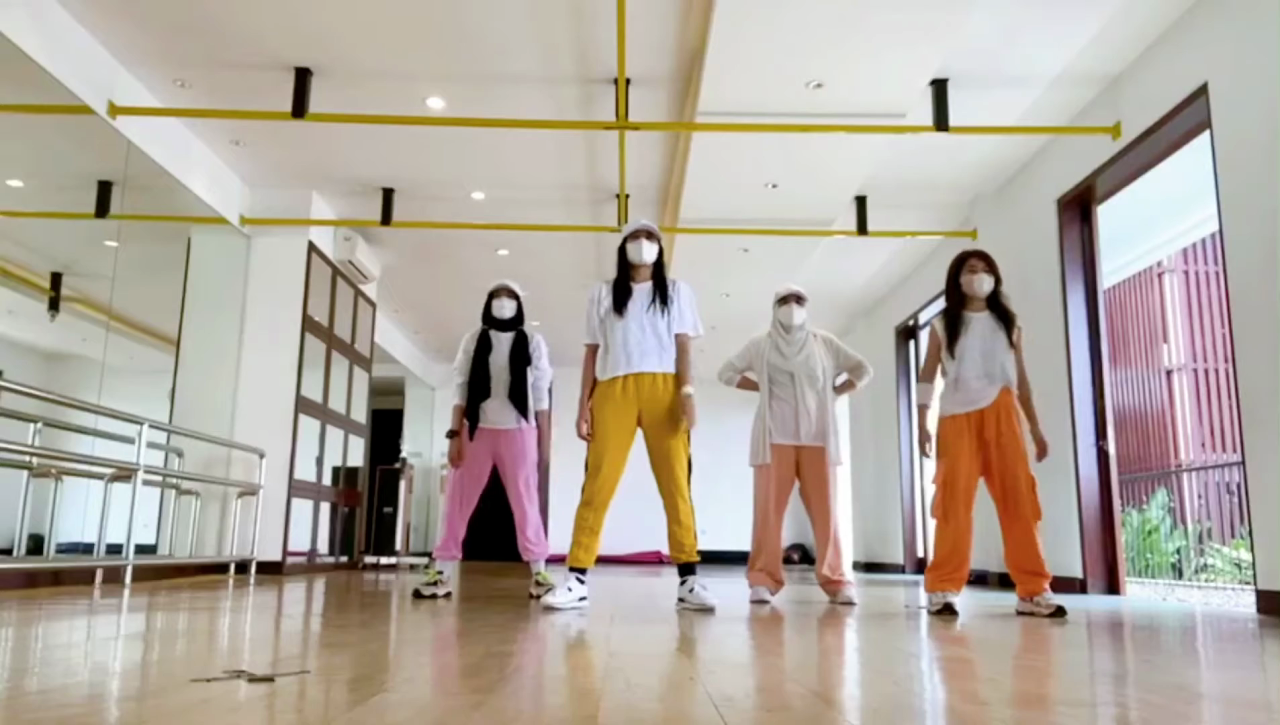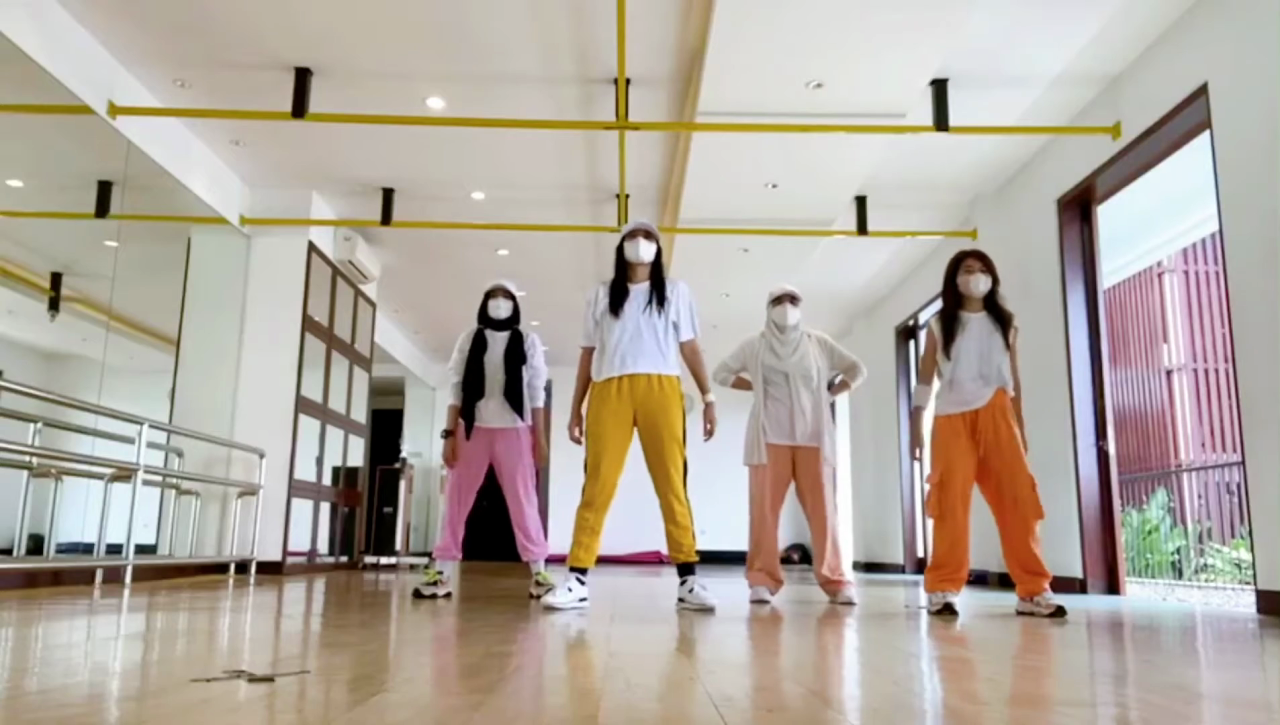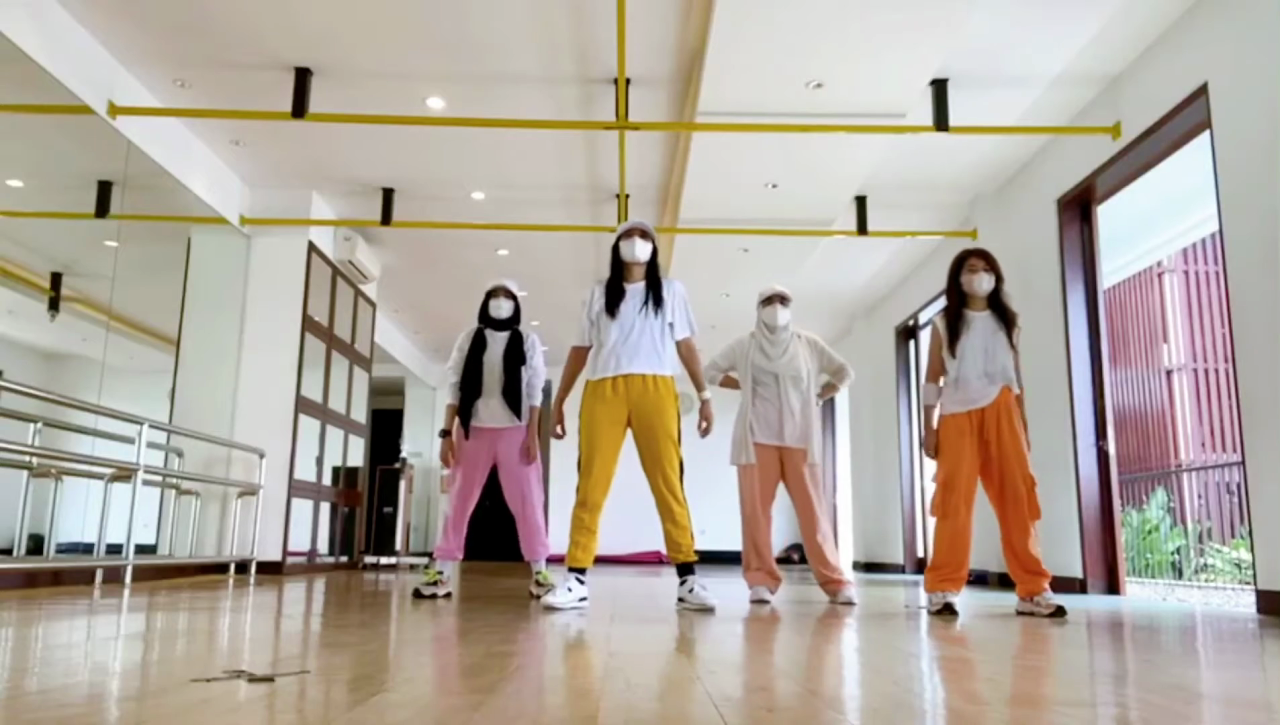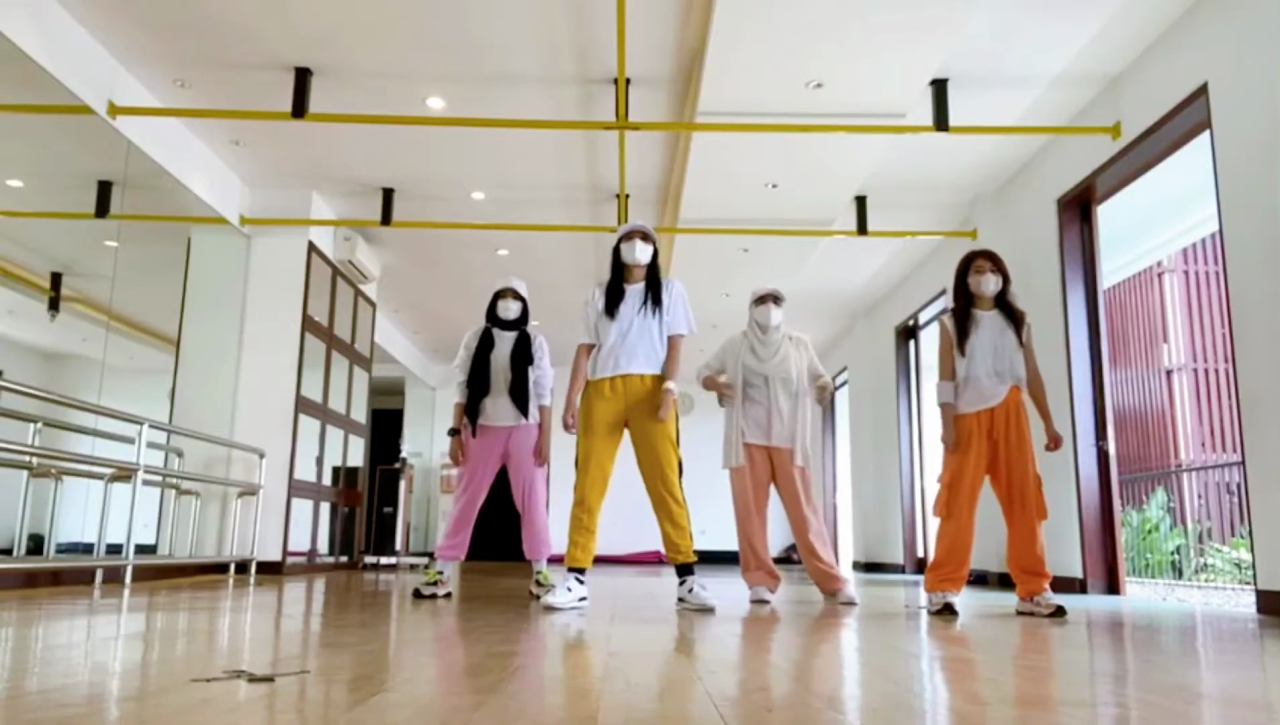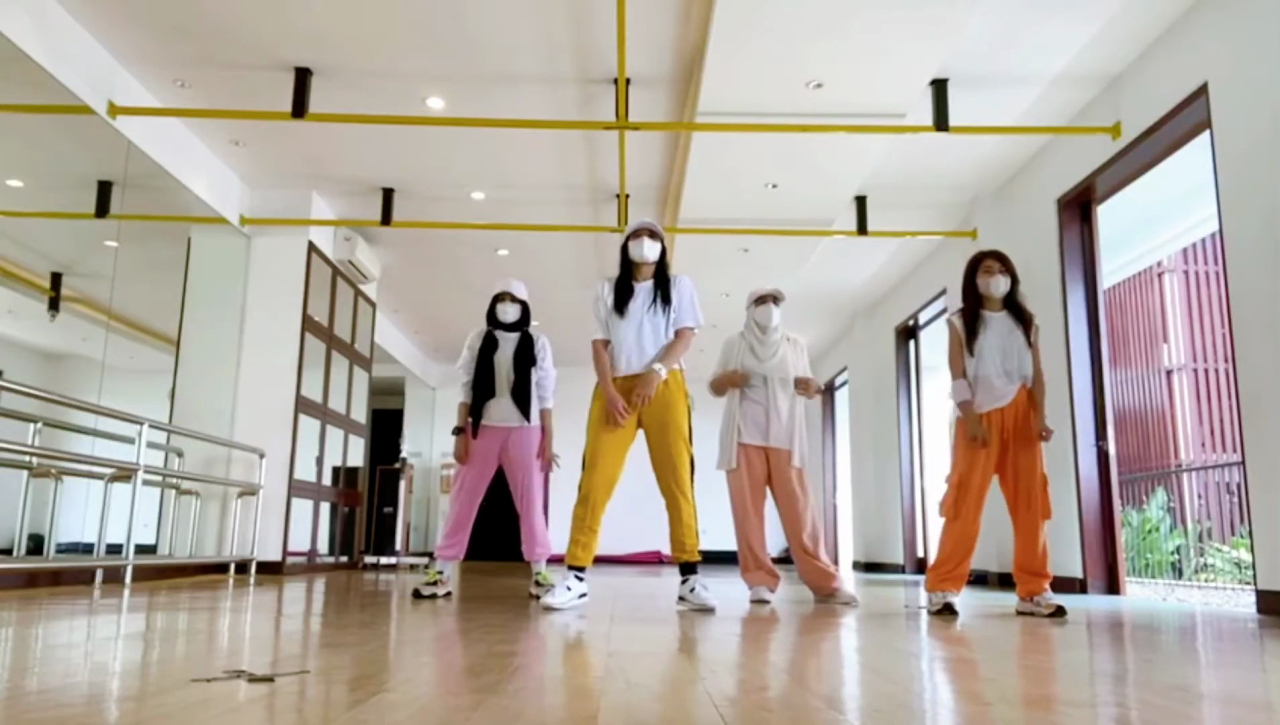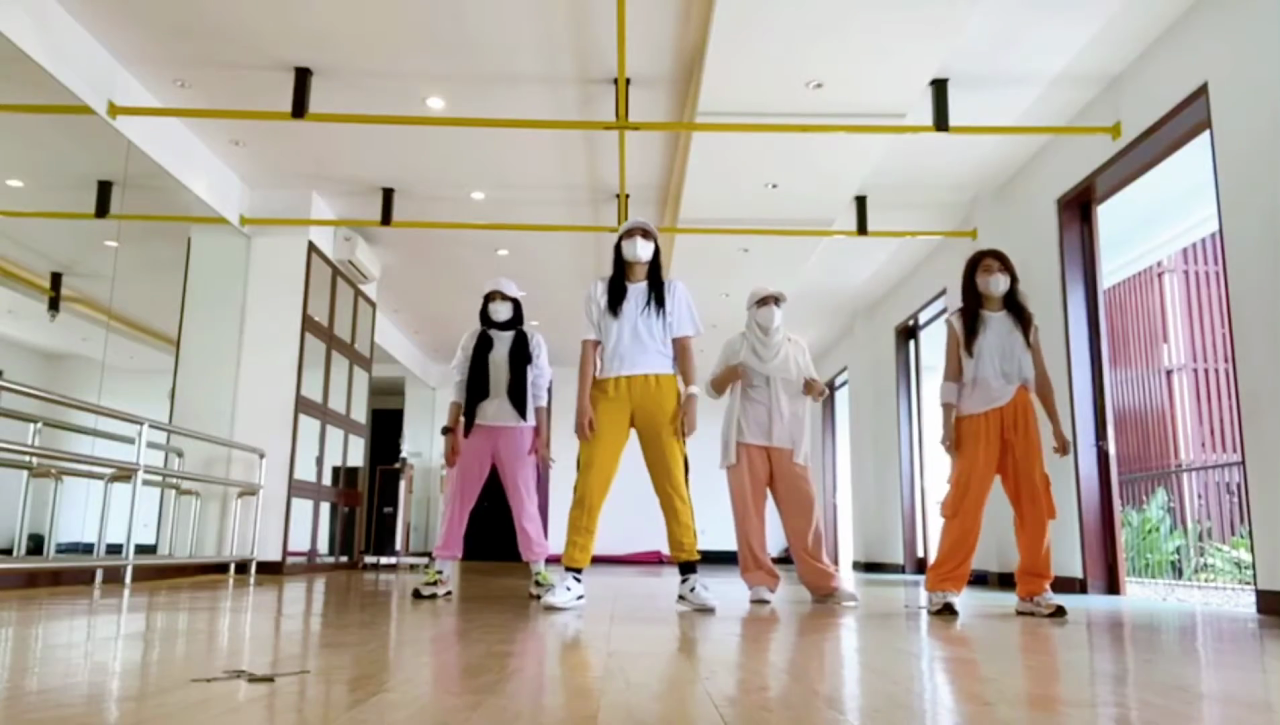
dt=0.3s
person 1, frame 1
left shoulder: (677, 290)
right shoulder: (604, 294)
left elbow: (683, 344)
right elbow: (592, 352)
left wrist: (687, 390)
right wrist: (583, 405)
left hip: (664, 389)
right hip: (614, 391)
left knee: (675, 482)
right knee: (598, 482)
left ankle: (689, 580)
right ankle: (577, 580)
person 1, frame 2
left shoulder: (675, 291)
right shoulder: (602, 295)
left elbow: (689, 347)
right elbow: (588, 353)
left wrist: (708, 397)
right wrist: (575, 406)
left hip: (661, 390)
right hip: (610, 391)
left knee: (672, 482)
right knee: (598, 483)
left ankle: (687, 580)
right ankle: (577, 580)
person 1, frame 3
left shoulder: (670, 290)
right shoulder: (599, 294)
left elbow: (685, 346)
right elbow: (580, 350)
left wrist: (703, 395)
right wrist: (558, 403)
left hip: (655, 389)
right hip: (603, 391)
left knee: (668, 481)
right knee: (591, 483)
left ankle: (687, 579)
right ankle: (576, 580)
person 1, frame 4
left shoulder: (670, 290)
right shoulder: (600, 295)
left elbow: (675, 343)
right elbow: (586, 349)
left wrist: (669, 388)
right wrist: (571, 399)
left hip: (651, 390)
right hip: (602, 392)
left knee: (666, 481)
right knee: (589, 483)
left ankle: (687, 579)
right ankle: (576, 579)
person 1, frame 5
left shoulder: (678, 286)
right shoulder: (608, 290)
left elbow: (684, 337)
right elbow: (600, 345)
left wrist: (656, 371)
right wrist: (609, 392)
left hip: (665, 388)
right hip: (615, 391)
left knee: (677, 481)
right knee: (596, 479)
left ankle: (689, 579)
right ankle: (576, 577)
person 1, frame 6
left shoulder: (673, 290)
right shoulder: (601, 291)
left elbow: (683, 346)
right elbow: (590, 347)
left wrist: (690, 395)
right wrist: (583, 401)
left hip: (658, 390)
right hip: (608, 391)
left knee: (672, 481)
right knee: (590, 481)
left ankle: (689, 578)
right ankle: (573, 578)
person 2, frame 1
left shoulder: (1009, 324)
right shoulder: (943, 325)
left elbow: (1020, 377)
right elbow: (927, 377)
left wrist: (1035, 427)
right wrist: (921, 423)
left hip: (1003, 415)
right hip: (958, 418)
left knee: (1019, 499)
right knee: (955, 502)
left ankle: (1033, 590)
right ankle: (942, 588)
person 2, frame 2
left shoulder: (1005, 324)
right shoulder: (940, 325)
left elbow: (1013, 379)
right elbow: (925, 378)
left wrist: (1020, 426)
right wrist: (915, 427)
left hip: (997, 416)
right hip: (952, 419)
left knee: (1018, 497)
right knee: (951, 502)
left ankle: (1032, 590)
right ankle: (943, 589)
person 2, frame 3
left shoulder: (1008, 323)
right shoulder: (944, 324)
left elbow: (1015, 377)
right elbow: (932, 378)
left wrist: (1024, 426)
right wrist: (928, 426)
left hip: (1002, 414)
right hip: (959, 417)
left knee: (1017, 498)
right knee: (954, 501)
left ankle: (1032, 590)
right ankle: (942, 588)
person 2, frame 4
left shoulder: (1017, 322)
right shoulder: (952, 323)
left elbow: (1031, 375)
right elbow: (946, 378)
left wrist: (1048, 422)
right wrist: (948, 422)
left hip: (1011, 414)
right hip: (968, 416)
left knee: (1024, 499)
right knee: (959, 501)
left ankle: (1033, 590)
right ankle: (942, 588)
person 2, frame 5
left shoulder: (1025, 322)
right shoulder: (960, 323)
left elbow: (1036, 375)
right elbow: (958, 377)
left wrist: (1038, 416)
right wrist: (971, 418)
left hip: (1019, 416)
right hip: (978, 417)
left knee: (1030, 501)
right knee: (966, 501)
left ankle: (1033, 590)
right ankle: (943, 587)
person 2, frame 6
left shoulder: (1025, 323)
right shoulder: (960, 323)
left elbow: (1040, 377)
right elbow: (951, 377)
left wrist: (1056, 426)
right wrist: (948, 423)
left hip: (1020, 415)
right hip: (976, 417)
left knee: (1033, 500)
right knee: (966, 499)
left ankle: (1033, 590)
right ankle: (943, 587)
person 3, frame 1
left shoulder: (533, 342)
right shoulder: (474, 340)
left elbow: (541, 394)
right elbow: (462, 390)
left wrist: (545, 438)
right wrist: (454, 434)
left hip: (518, 430)
right hip: (476, 429)
left knee: (525, 501)
right knee: (459, 499)
left ankle: (539, 573)
right ankle: (442, 572)
person 3, frame 2
left shoulder: (528, 341)
right shoulder: (469, 339)
left elbow: (536, 392)
right elbow: (457, 389)
left wrist: (540, 436)
right wrist: (449, 433)
left hip: (514, 430)
right hip: (472, 429)
left knee: (523, 501)
right knee: (457, 499)
left ankle: (538, 571)
right ankle: (442, 572)
person 3, frame 3
left shoulder: (528, 342)
right shoulder: (469, 339)
left elbow: (535, 391)
right elbow: (455, 388)
left wrist: (533, 433)
right wrist: (446, 433)
left hip: (514, 430)
right hip: (474, 430)
left knee: (527, 500)
right knee: (460, 500)
left ankle: (539, 572)
right ankle: (441, 572)
person 3, frame 4
left shoulder: (535, 342)
right shoulder: (476, 338)
left elbow: (543, 392)
right elbow: (463, 387)
left wrist: (545, 434)
right wrist: (455, 431)
left hip: (524, 428)
right hip: (482, 428)
left knee: (532, 500)
right knee: (467, 498)
left ankle: (540, 572)
right ankle: (442, 572)
person 3, frame 5
left shoulder: (537, 343)
right shoulder: (479, 340)
left elbow: (545, 395)
right elbow: (467, 388)
left wrist: (548, 438)
right wrist: (460, 430)
left hip: (523, 430)
right hip: (483, 428)
left knee: (530, 501)
right knee: (464, 497)
left ankle: (539, 572)
right ankle: (442, 571)
person 3, frame 6
left shoulder: (532, 341)
right shoulder: (473, 339)
left elbow: (540, 392)
right elbow: (460, 387)
left wrist: (542, 435)
right wrist: (450, 430)
left hip: (517, 429)
right hip: (475, 428)
left knee: (524, 500)
right knee: (458, 498)
left ankle: (538, 572)
right ankle: (442, 572)
person 4, frame 1
left shoulder: (824, 342)
right shoulder: (760, 345)
left elbow: (863, 370)
right elbow: (727, 372)
left wrist: (835, 393)
right wrist: (760, 387)
left hip: (816, 437)
right hip: (775, 437)
left knee: (824, 510)
right knee: (769, 508)
left ankle: (835, 581)
right ankle: (763, 580)
person 4, frame 2
left shoulder: (818, 342)
right shoulder: (754, 345)
left elbow: (856, 370)
right elbow: (721, 373)
left wrist: (829, 393)
right wrist: (754, 386)
left hip: (812, 437)
right hip: (770, 437)
left knee: (821, 509)
right knee: (765, 508)
left ankle: (835, 581)
right ankle: (762, 580)
person 4, frame 3
left shoulder: (808, 344)
right shoulder: (744, 345)
left elbow: (844, 372)
right elbow: (711, 371)
left wrist: (819, 397)
right wrist: (743, 386)
left hip: (799, 438)
right hip: (757, 438)
left knee: (812, 510)
right knee: (756, 509)
left ankle: (835, 581)
right ankle: (761, 580)
person 4, frame 4
left shoulder: (798, 344)
right shoulder: (736, 344)
left elbow: (818, 377)
right elbow: (705, 372)
left wrist: (824, 387)
right wrist: (717, 386)
left hip: (789, 440)
right hip: (747, 438)
left knee: (803, 509)
right knee: (750, 510)
left ankle: (832, 581)
right ankle: (760, 580)
person 4, frame 5
left shoulder: (795, 346)
right shoulder: (735, 344)
left elbow: (807, 386)
right elbow: (715, 388)
left wrist: (814, 389)
right wrist: (726, 380)
left hip: (785, 440)
right hip: (745, 439)
left knee: (798, 511)
right knee: (748, 510)
left ankle: (825, 581)
right ankle: (759, 580)
person 4, frame 6
left shoulder: (796, 347)
right shoulder: (736, 345)
left elbow: (813, 388)
right elbow: (713, 389)
left wrist: (820, 390)
right wrist: (726, 376)
left hip: (787, 440)
right hip: (746, 439)
left knee: (802, 508)
right knee: (749, 510)
left ankle: (823, 582)
right ankle: (759, 580)
